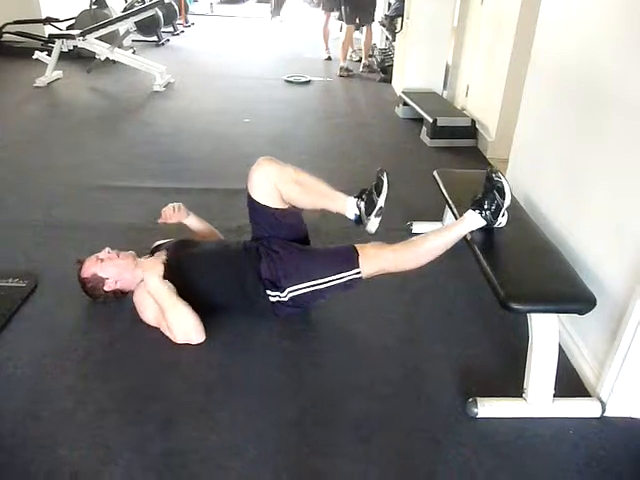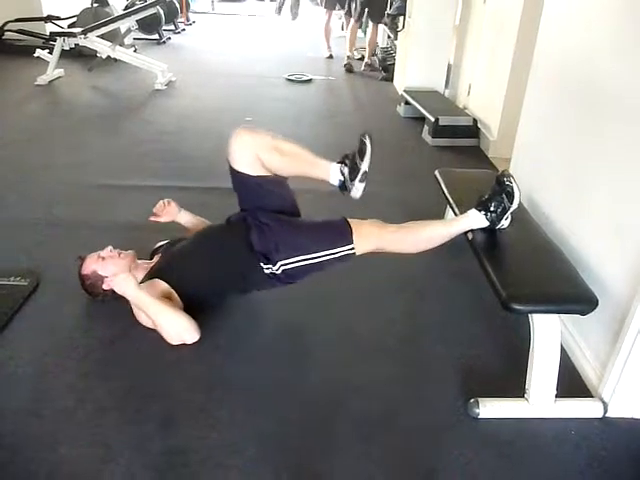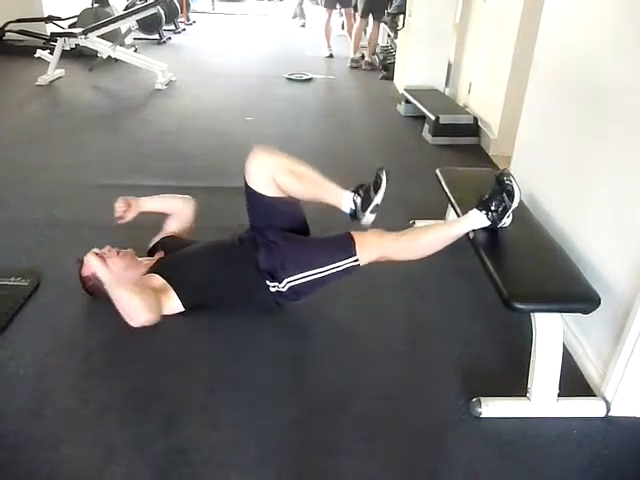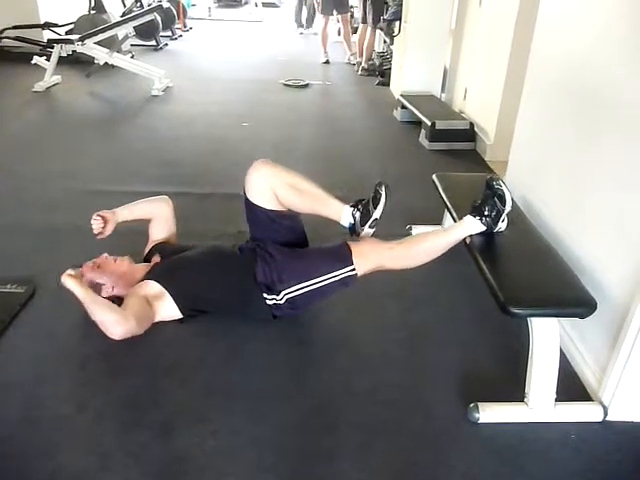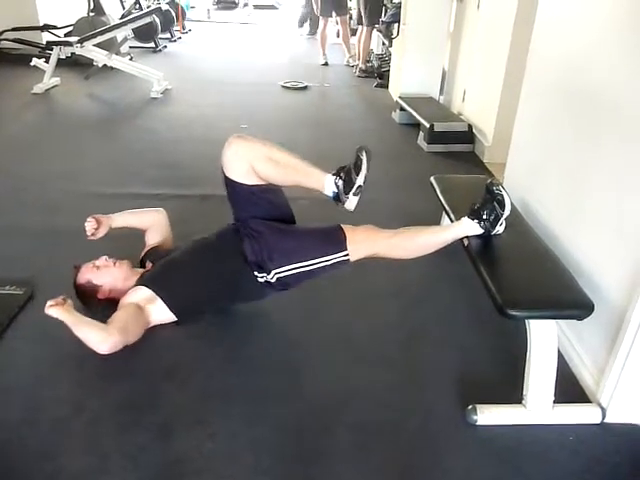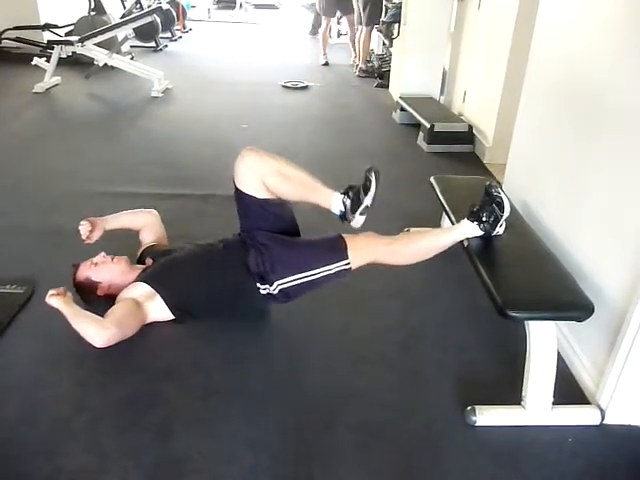
dt=0.5s
person 1, frame 1
left shoulder: (159, 250)
right shoulder: (147, 298)
right elbow: (193, 335)
left wrist: (187, 217)
right wrist: (155, 283)
left hip: (266, 250)
right hip: (276, 283)
left knee: (265, 171)
right knee: (381, 257)
left ankle: (356, 208)
right ankle: (475, 219)
person 1, frame 2
left shoulder: (161, 254)
right shoulder: (146, 296)
right elbow: (186, 334)
left wrist: (180, 214)
right wrist: (133, 291)
left hip: (256, 226)
right hip: (269, 254)
left knee: (245, 141)
right knee: (373, 234)
left ankle: (341, 175)
right ankle: (478, 218)
person 1, frame 3
left shoulder: (162, 246)
right shoulder: (144, 288)
left elbow: (188, 204)
right elbow: (141, 315)
left wrist: (139, 203)
right wrist: (106, 273)
left hip: (265, 243)
right hip: (275, 273)
left knee: (263, 160)
right knee: (379, 243)
left ankle: (352, 202)
right ankle: (478, 218)
person 1, frame 4
left shoulder: (155, 254)
right shoulder: (145, 298)
left elbow: (164, 204)
right elbow: (122, 327)
left wrist: (115, 215)
right wrist: (79, 290)
left hip: (265, 251)
right hip: (272, 284)
left knee: (262, 173)
right knee: (378, 253)
left ankle: (350, 216)
right ankle: (473, 223)
person 1, frame 5
left shoulder: (151, 258)
right shoulder: (137, 303)
left elbow: (158, 215)
right elbow: (108, 341)
left wrist: (108, 220)
right wrist: (66, 314)
left hip: (252, 235)
right hip: (264, 262)
left knee: (239, 148)
right knee: (369, 238)
left ankle: (335, 186)
right ankle: (471, 225)
person 1, frame 6
left shoulder: (150, 256)
right shoulder: (136, 299)
left elbow: (150, 215)
right elbow: (103, 335)
left wrist: (100, 223)
right wrist: (64, 304)
left hip: (257, 246)
right hip: (266, 274)
left knee: (251, 162)
right knee: (371, 246)
left ankle: (343, 204)
right ankle: (471, 227)
